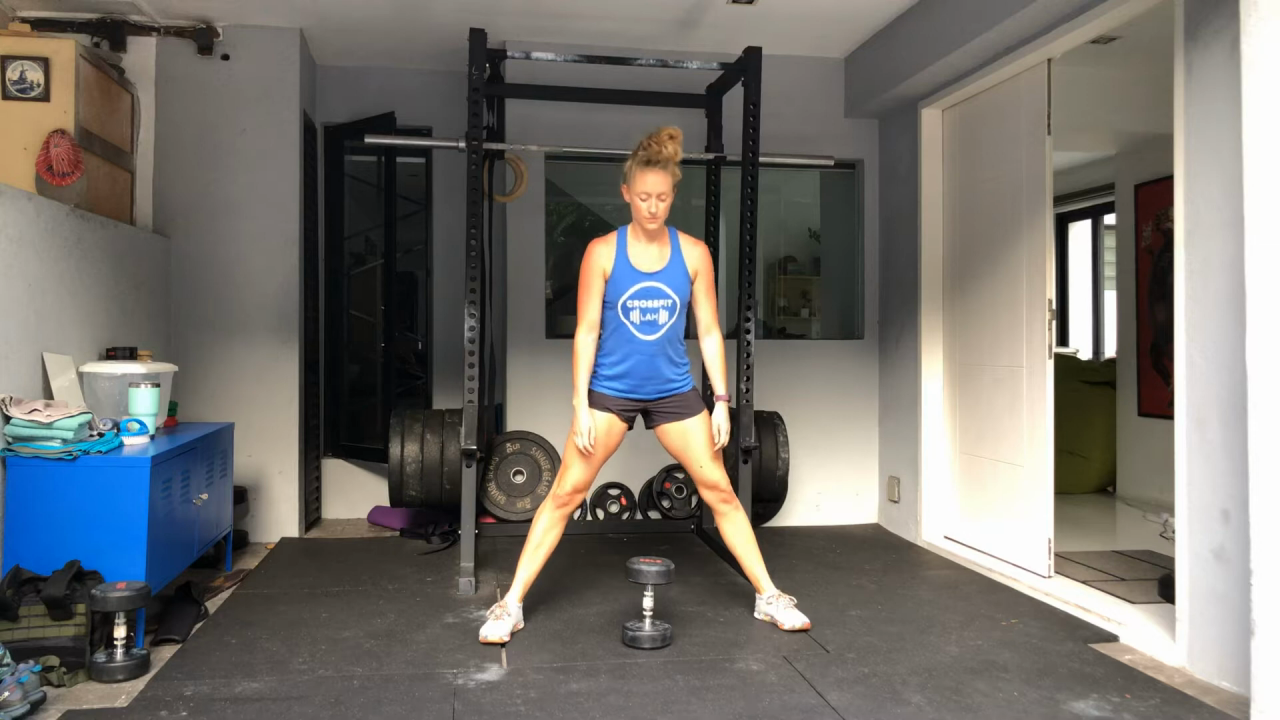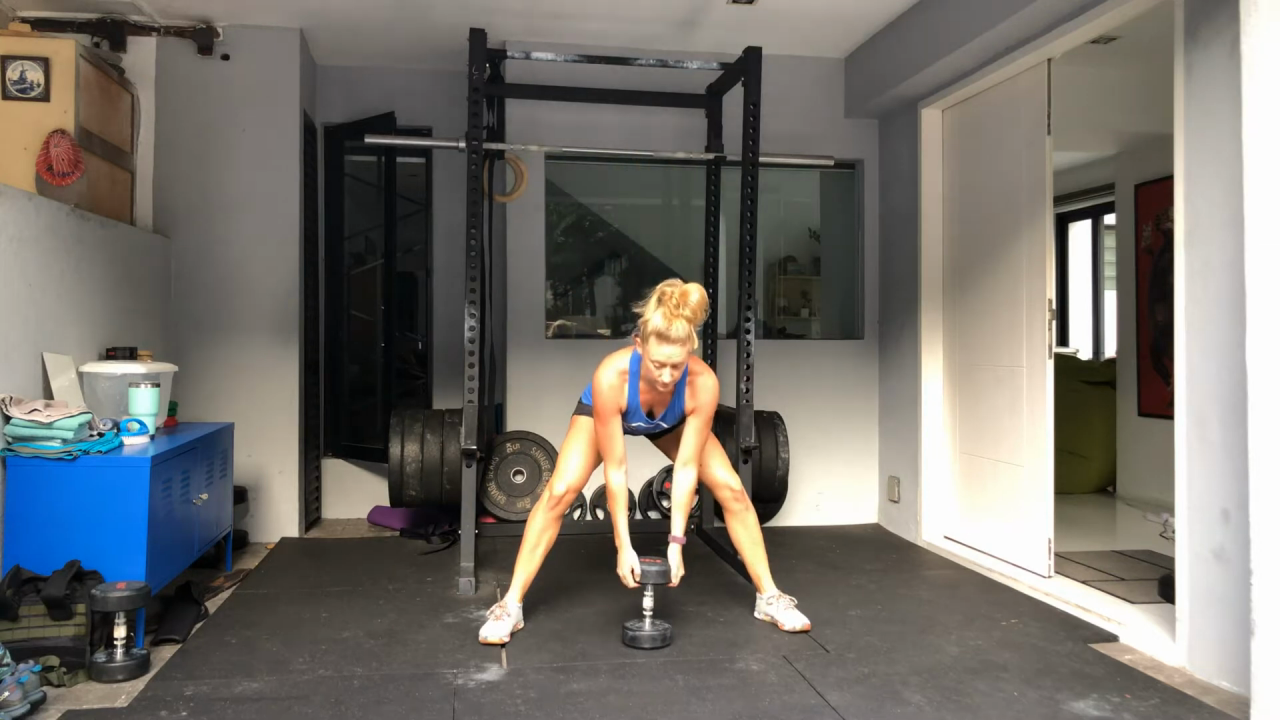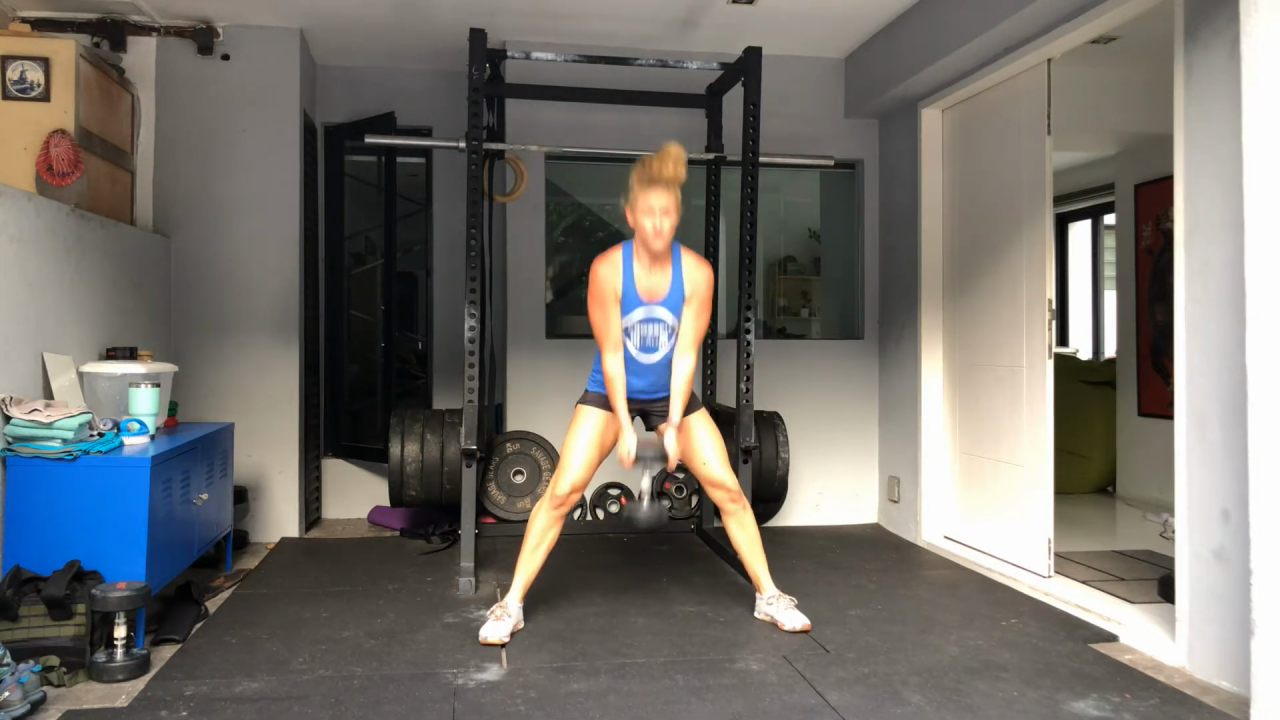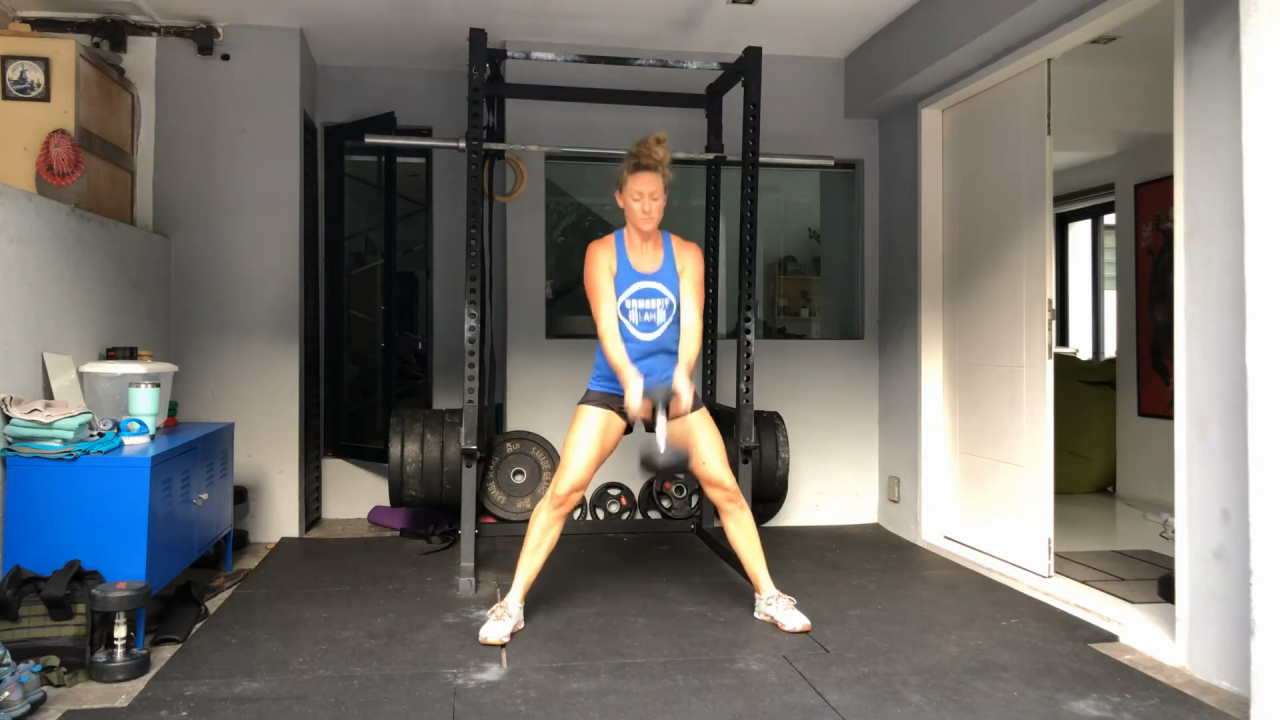
dt=1s
person 1, frame 1
left shoulder: (694, 252)
right shoulder: (602, 251)
left elbow: (709, 331)
right elbow: (586, 333)
left wrist: (721, 401)
right wrist: (580, 406)
left hip: (674, 392)
right hip: (610, 392)
left knee: (720, 491)
right knee: (565, 493)
left ankle: (769, 596)
right ankle: (510, 604)
person 1, frame 2
left shoulder: (703, 384)
right shoulder: (611, 377)
left elbow: (686, 468)
right elbow: (615, 469)
left wrist: (676, 541)
right wrist: (623, 545)
left hip: (673, 422)
right hip: (601, 413)
left knee: (731, 489)
right knee: (559, 492)
left ankle: (769, 597)
right ankle: (510, 605)
person 1, frame 3
left shoulder: (697, 271)
right shoulder: (607, 268)
left elbow: (687, 353)
right elbow: (610, 354)
left wrist: (674, 425)
right wrist: (623, 426)
left hip: (672, 393)
right hip: (609, 392)
left knee: (727, 488)
right knee: (562, 492)
left ankle: (769, 596)
right ankle: (511, 603)
person 1, frame 4
left shoulder: (686, 254)
right shoulder: (602, 252)
left elbow: (692, 324)
right elbow: (606, 328)
left wrist: (683, 377)
right wrist: (629, 381)
left hip: (671, 386)
right hip: (610, 387)
left knee: (726, 489)
right knee: (563, 491)
left ankle: (768, 595)
right ankle: (512, 603)
